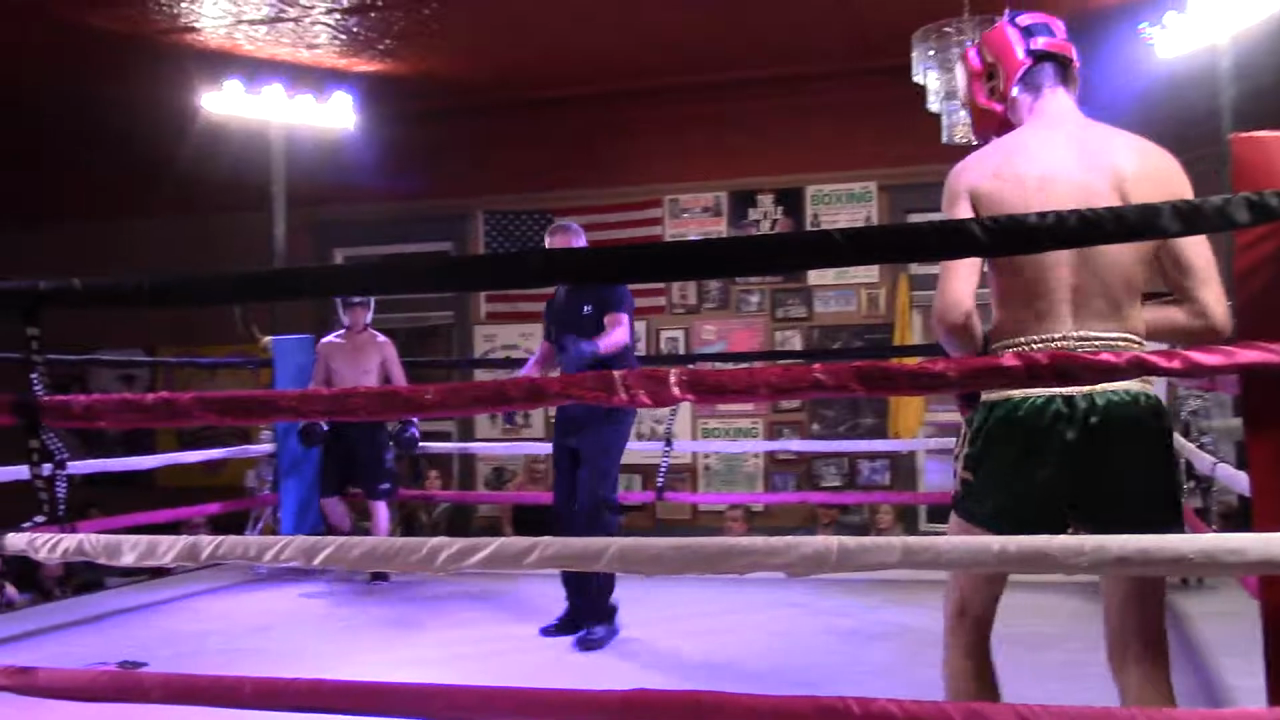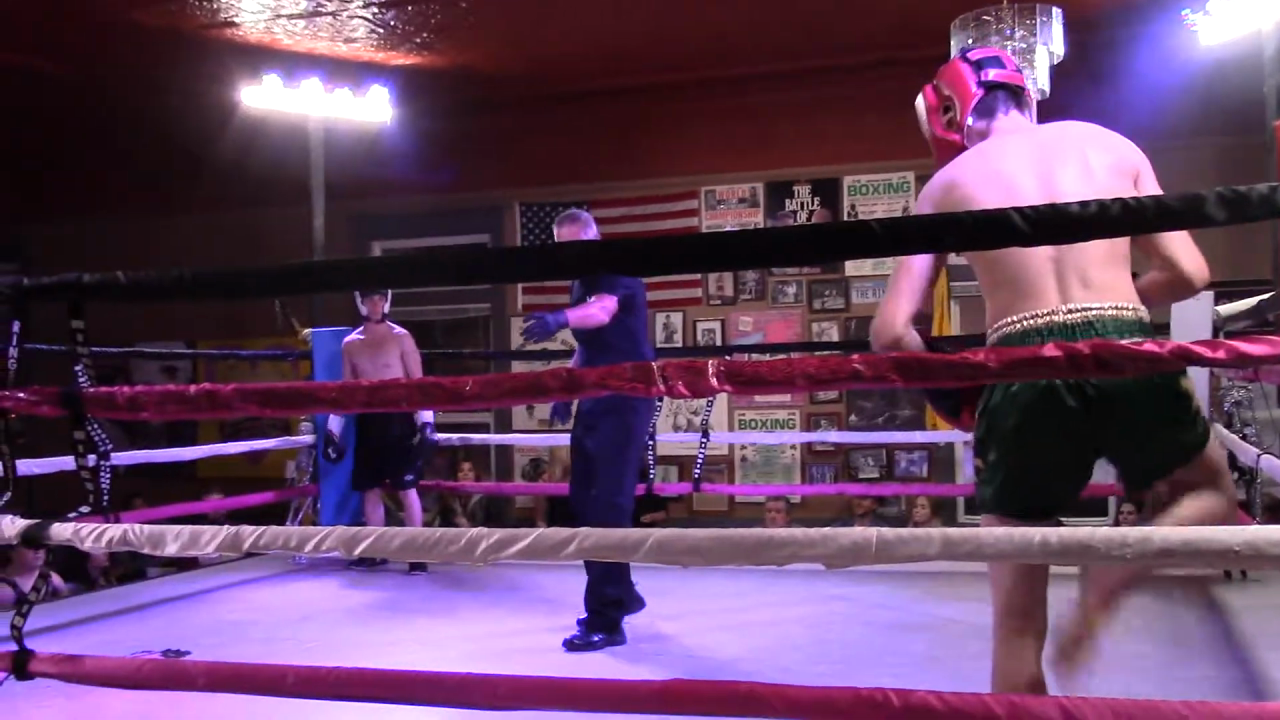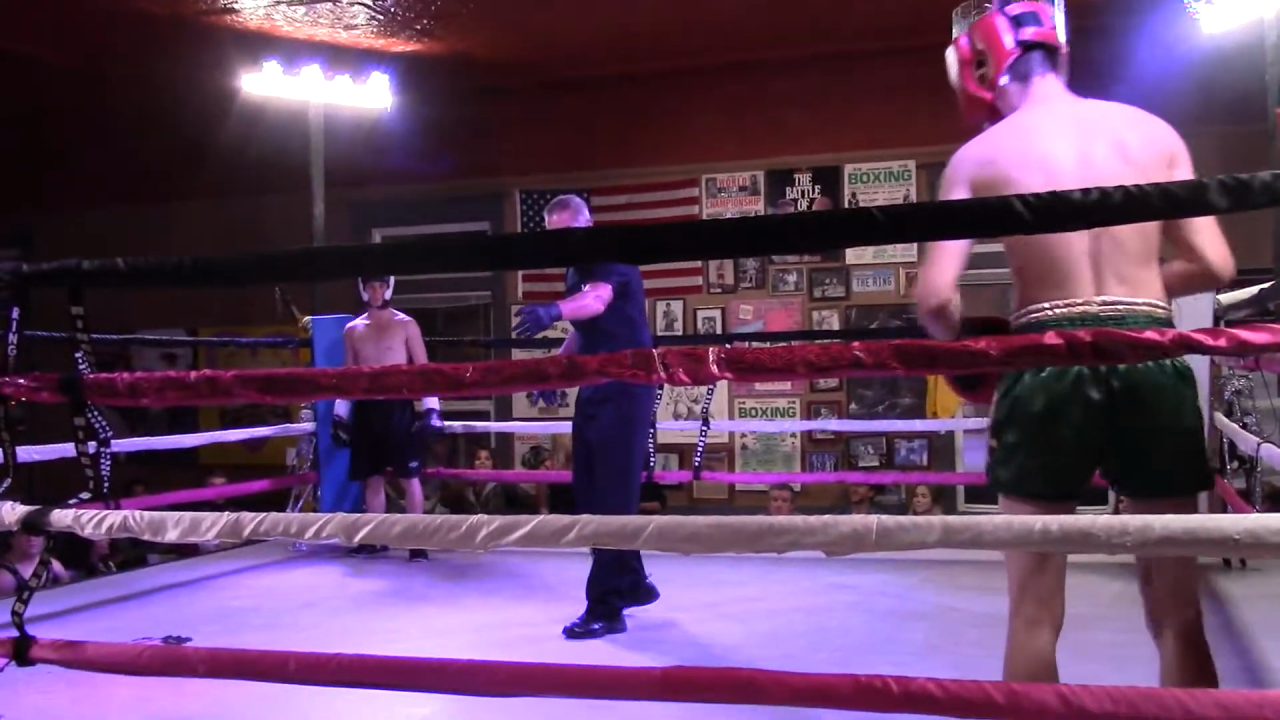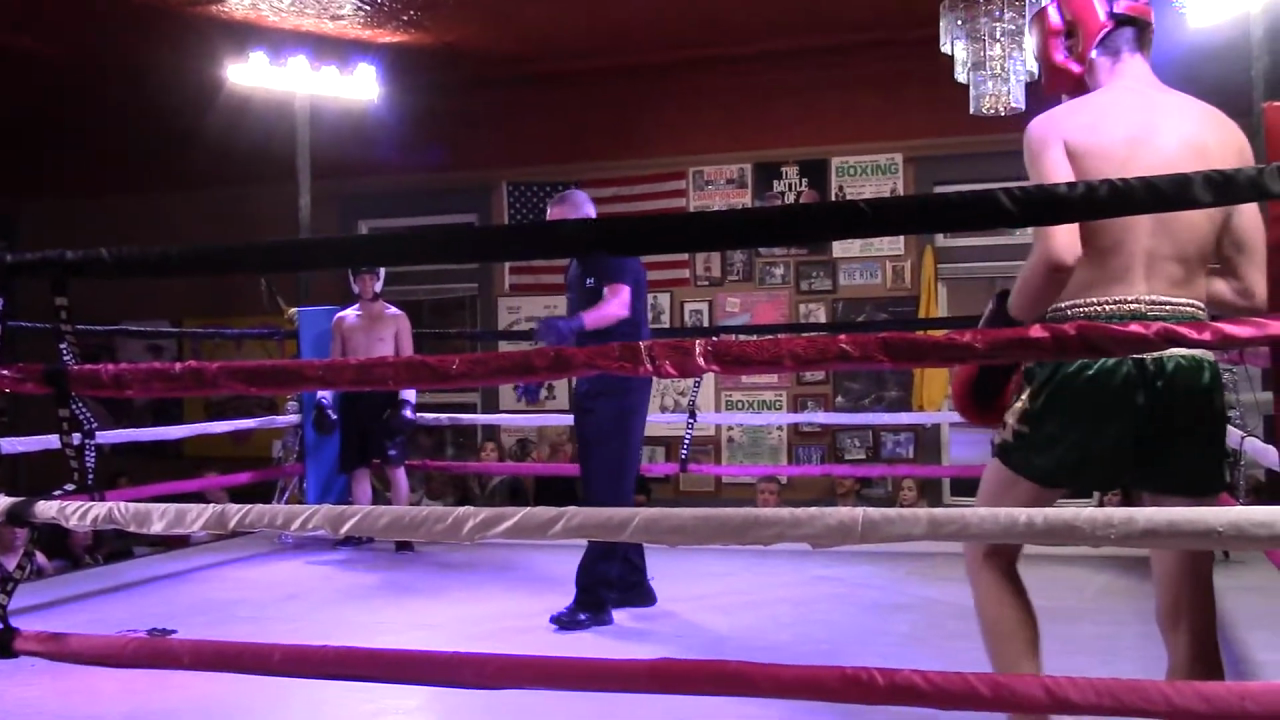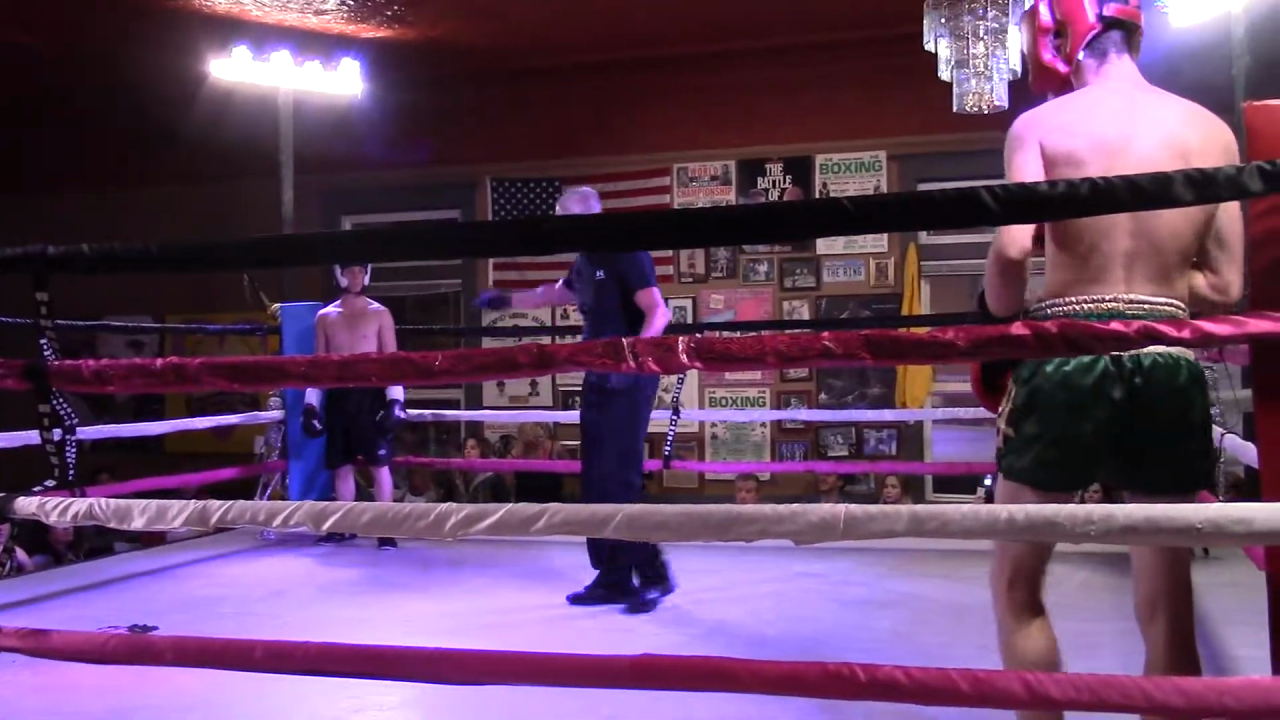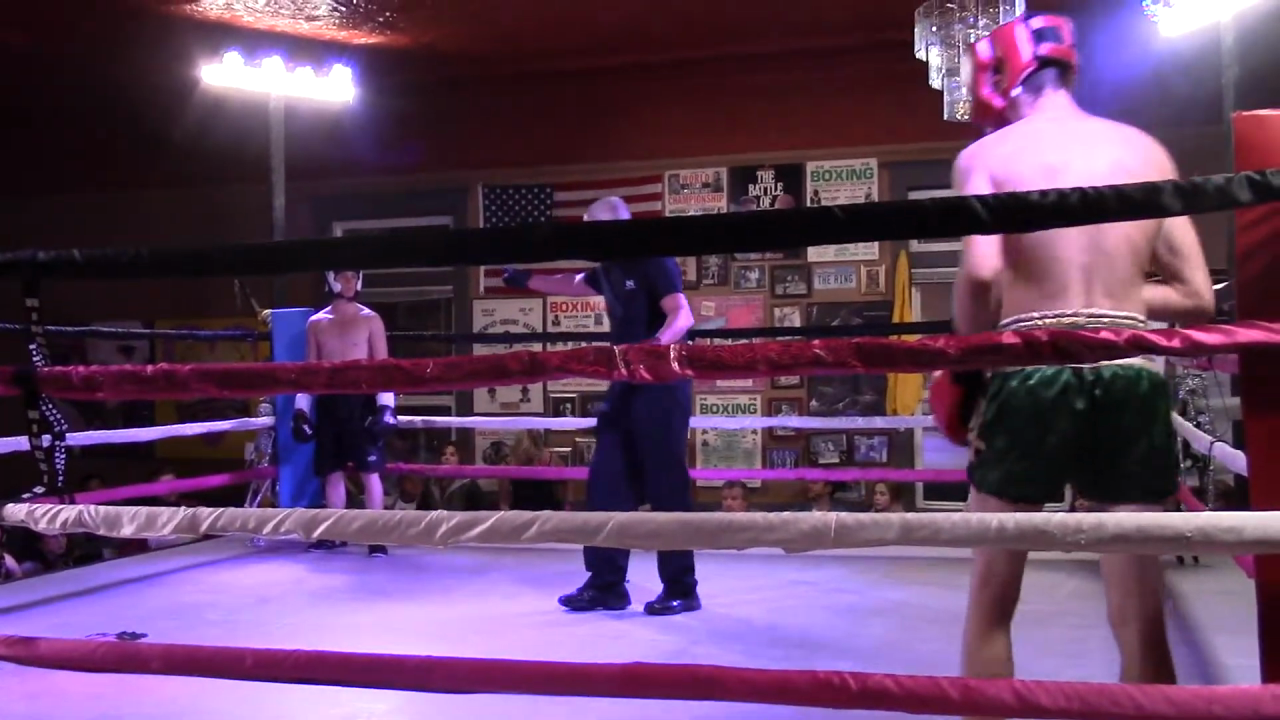
dt=0.4s
person 1, frame 1
left shoulder: (977, 172)
right shoulder: (1156, 166)
left elbow: (953, 313)
right elbow: (1211, 316)
left wrist: (976, 363)
left hip: (1021, 410)
right hip: (1127, 407)
left knee: (967, 622)
right knee: (1141, 654)
person 1, frame 2
left shoulder: (946, 184)
right shoulder: (1112, 147)
left elbow: (891, 332)
right elbow: (1189, 272)
left hip: (1025, 380)
left knee: (1018, 630)
right knee: (1211, 486)
right ankle: (1109, 579)
person 1, frame 3
left shoulder: (979, 156)
right shoulder: (1152, 132)
left elbow: (935, 299)
right elbow: (1214, 266)
left wrist: (964, 342)
left hip: (1046, 374)
right hip: (1152, 368)
left knee: (1034, 616)
right knee: (1177, 613)
person 1, frame 4
left shoulder: (1058, 127)
right shoulder: (1226, 136)
left elbow: (1059, 254)
right elbow: (1250, 293)
left wrist: (1008, 322)
left hip: (1085, 366)
right hip: (1187, 370)
left knee: (988, 553)
right knee: (1188, 615)
person 1, frame 5
left shoulder: (1040, 126)
right shoulder: (1211, 133)
left elbow: (1013, 250)
right elbow: (1225, 286)
left wrist: (998, 322)
left hip: (1066, 364)
right hip: (1167, 367)
left knee: (1016, 586)
right knee: (1167, 611)
person 1, frame 6
left shoulder: (989, 155)
right shoulder: (1146, 152)
left elbow: (980, 273)
right elbow: (1194, 295)
left wrist: (968, 362)
left hip: (1033, 376)
right hip: (1129, 376)
left knee: (992, 603)
right knee: (1140, 616)
person 2, frame 1
left shoulder: (609, 287)
right shoulder: (556, 300)
left elbow: (621, 333)
right elbow: (545, 354)
left wrist: (590, 348)
left hip: (608, 410)
right hip: (569, 411)
left knee: (593, 502)
right knee: (566, 509)
left ankle: (600, 611)
right ankle: (581, 608)
person 2, frame 2
left shoulder: (618, 275)
right shoulder: (580, 284)
left elbow: (600, 312)
left wrist: (560, 318)
left hip: (625, 401)
right hip: (593, 401)
left knee: (608, 505)
right knee: (584, 500)
left ankle: (606, 621)
right ankle: (620, 593)
person 2, frame 3
left shoulder: (613, 262)
right shoulder: (575, 271)
left elbow: (596, 301)
left wrist: (552, 311)
left hip: (625, 389)
right hip: (594, 389)
left knee: (613, 495)
right knee: (590, 490)
left ankle: (606, 608)
right ankle: (632, 583)
person 2, frame 4
left shoulder: (616, 257)
right shoulder: (575, 267)
left elbow: (618, 306)
left wrist: (573, 324)
left hip: (621, 384)
right hip: (590, 383)
left knee: (608, 487)
right knee: (602, 486)
left ankle: (593, 601)
right ankle: (631, 583)
person 2, frame 5
left shoulder: (627, 255)
right shoulder: (586, 260)
left elbow: (658, 311)
right elbow: (554, 294)
right wrist: (506, 300)
left hip: (629, 378)
right hip: (600, 377)
left knee: (616, 475)
right knee: (596, 479)
left ankle: (653, 575)
right ankle: (614, 579)
person 2, frame 6
left shoulder: (656, 262)
right shoulder: (610, 269)
left elbow: (682, 316)
right elbow: (573, 285)
left wrist: (654, 347)
right wrist: (525, 280)
left hip: (662, 385)
right hip: (625, 385)
left knee: (666, 484)
right knee: (606, 480)
left ankle: (681, 588)
right ankle: (606, 582)
person 3, frame 1
left shoulder: (382, 345)
right shoulder: (327, 345)
left elbow: (401, 387)
right elbow: (318, 386)
left wrist: (410, 420)
right wrist: (311, 416)
left hip: (370, 427)
right hip: (338, 428)
left knee: (377, 498)
right knee: (328, 496)
person 3, frame 2
left shoulder: (401, 338)
right shoulder: (350, 344)
left elbow: (418, 382)
left wrist: (427, 424)
right wrist: (333, 430)
left hip: (398, 419)
right hip: (367, 421)
left knee: (406, 488)
right knee: (370, 489)
person 3, frame 3
left shoulder: (406, 324)
right shoulder: (352, 330)
left elbow: (423, 368)
left wrist: (431, 409)
right wrist: (340, 414)
left hip: (398, 407)
right hip: (365, 409)
left knee: (408, 476)
right knee: (372, 477)
person 3, frame 4
left shoulder: (397, 318)
right shoulder: (341, 320)
left wrist: (407, 401)
right wrist: (323, 399)
left hip: (385, 398)
right hip: (352, 400)
left knee: (394, 466)
right knee: (358, 469)
person 3, frame 5
left shoulder: (379, 314)
right shoulder: (325, 317)
left wrist: (395, 400)
right wrist: (311, 404)
left hip: (369, 395)
right hip: (337, 397)
left knee: (379, 464)
right knee: (341, 466)
right ankle: (344, 527)
person 3, frame 6
left shoulder: (370, 320)
right shoulder: (316, 323)
left wrist: (386, 406)
right wrist: (301, 409)
left hip: (360, 401)
right hip: (328, 403)
left knee: (369, 470)
right knee: (332, 472)
